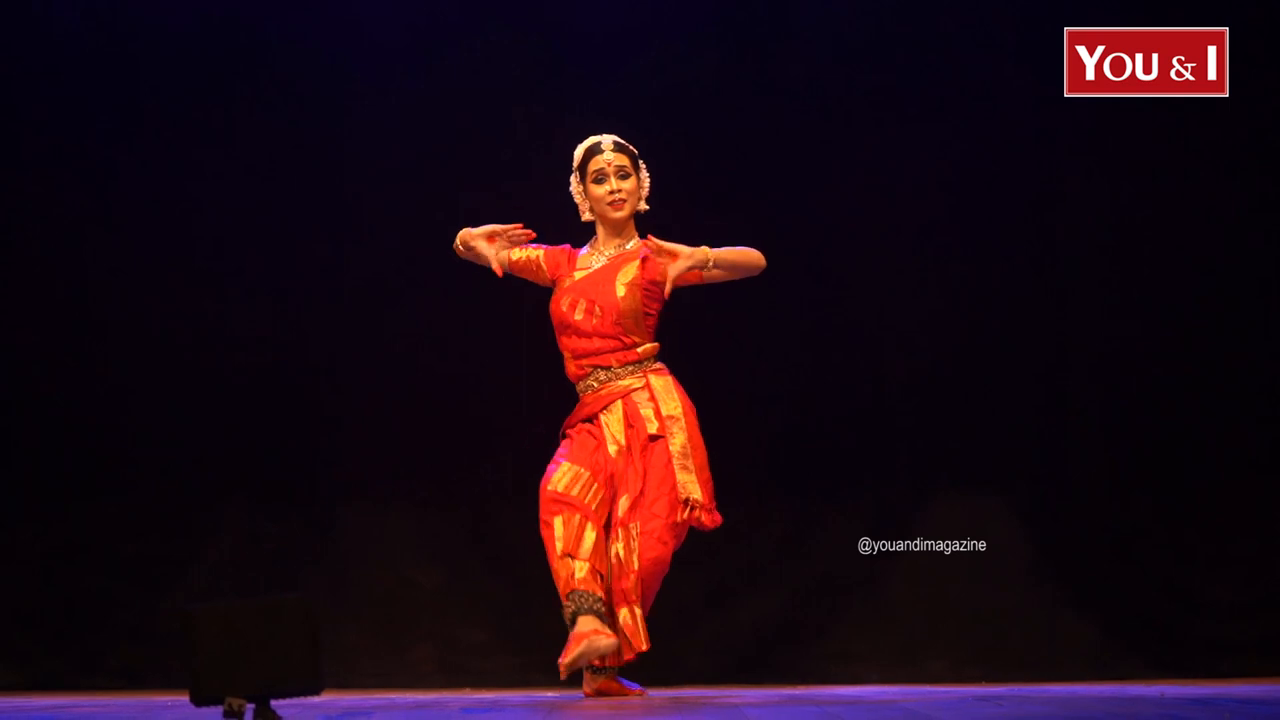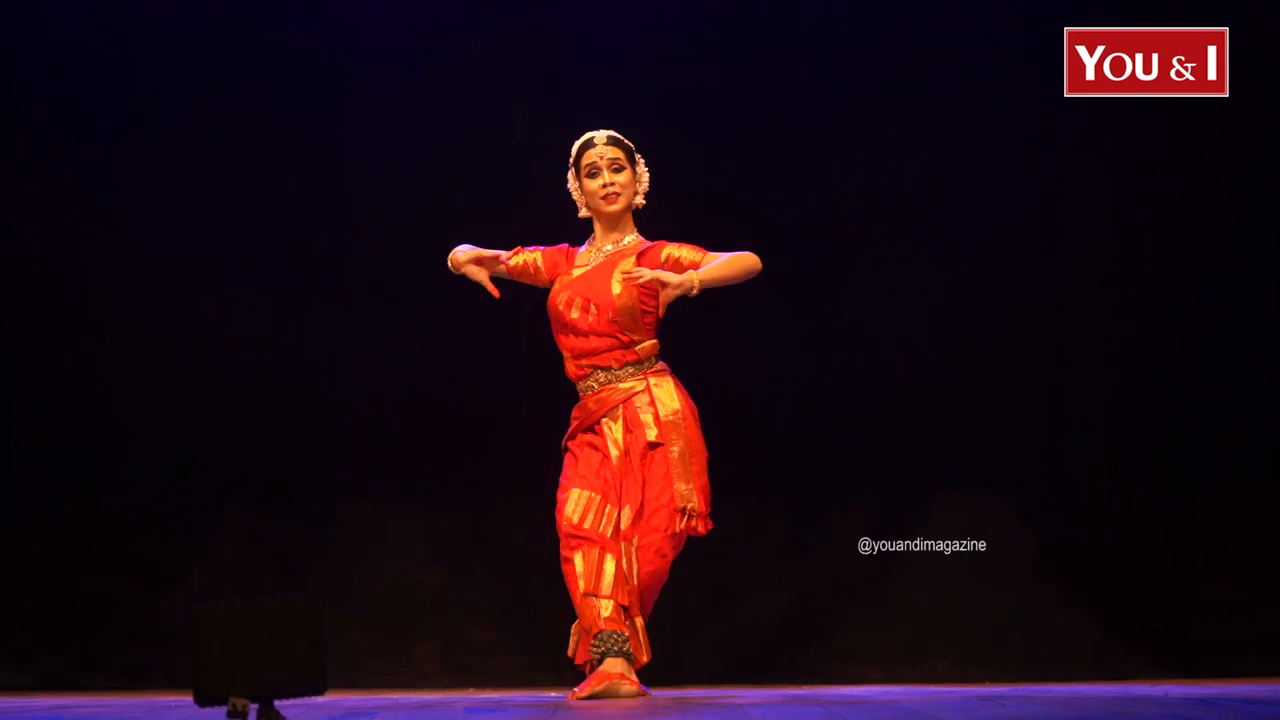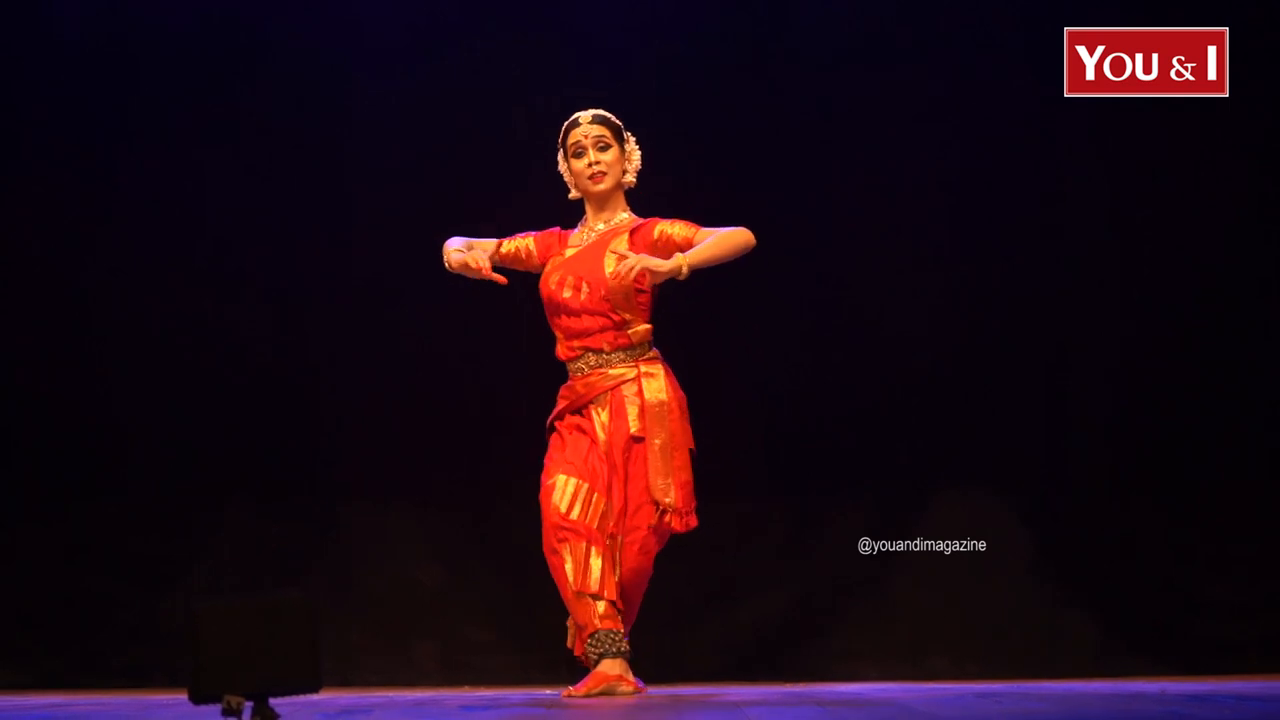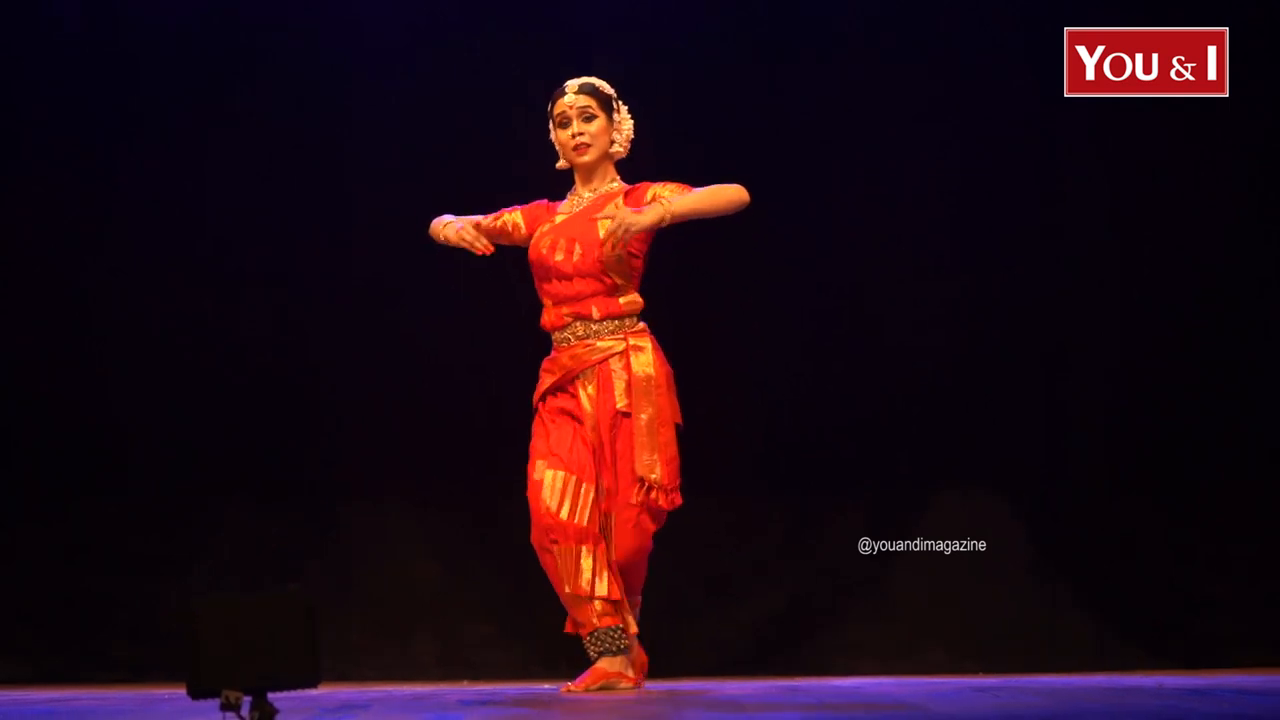
dt=0.3s
person 1, frame 1
left shoulder: (654, 261)
right shoulder: (561, 262)
left elbow: (754, 263)
right elbow: (465, 248)
left wrist: (701, 258)
right wrist: (474, 239)
left hip: (649, 409)
right hip: (593, 418)
left knee: (643, 543)
right knee: (564, 496)
left ankle: (603, 665)
right ankle: (589, 625)
person 1, frame 2
left shoulder: (656, 257)
right shoulder: (560, 262)
left elbow: (749, 262)
right elbow: (462, 255)
left wrist: (686, 284)
right wrist: (470, 261)
left hip: (651, 412)
right hip: (594, 421)
left knee: (646, 546)
right knee: (585, 529)
left ankle: (608, 654)
right ankle: (611, 663)
person 1, frame 3
left shoulder: (648, 233)
right shoulder: (552, 245)
left elbow: (742, 237)
right elbow: (458, 247)
left wrist: (672, 266)
right wrist: (461, 257)
left hip: (640, 398)
right hip: (580, 405)
left knee: (631, 540)
right knee: (569, 518)
left ankle: (604, 648)
right ankle: (609, 661)
person 1, frame 4
left shoulder: (639, 198)
right shoulder: (541, 215)
left elbow: (736, 195)
right elbow: (442, 224)
left wrist: (653, 218)
right wrist: (460, 232)
left hip: (626, 367)
right hip: (564, 377)
left knee: (623, 521)
right knee: (557, 511)
left ankle: (623, 637)
right ankle: (610, 655)
